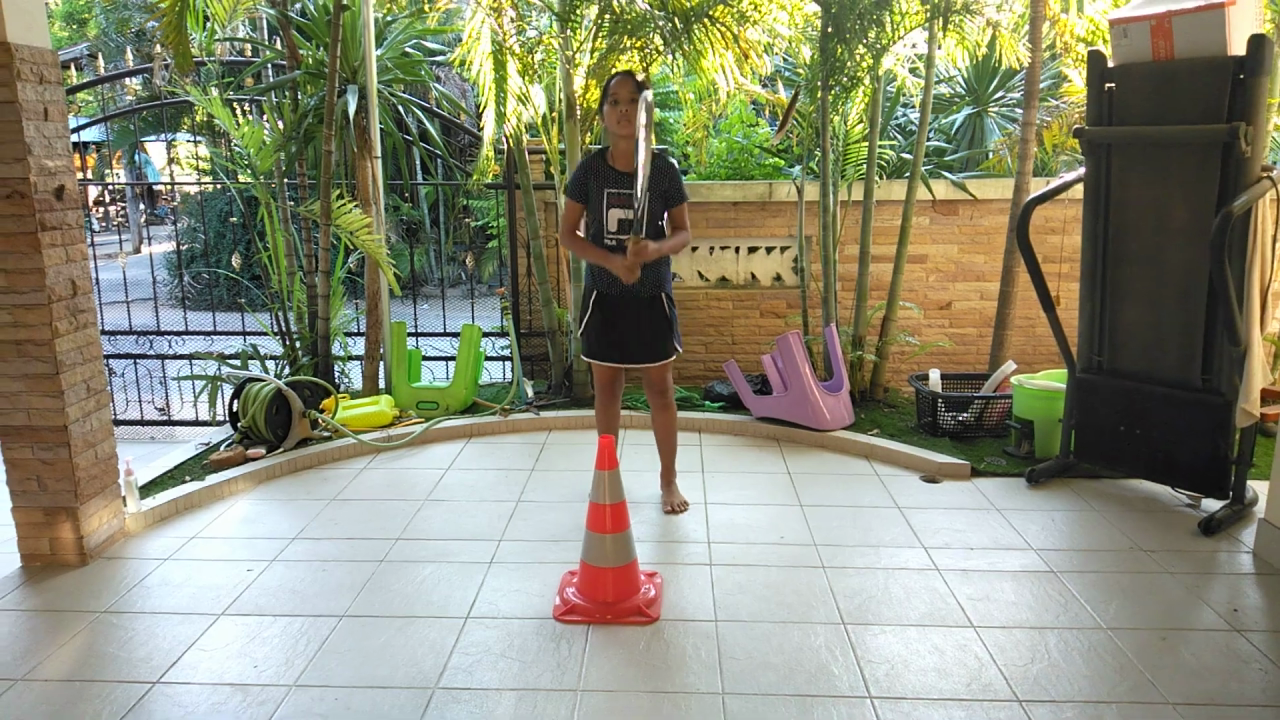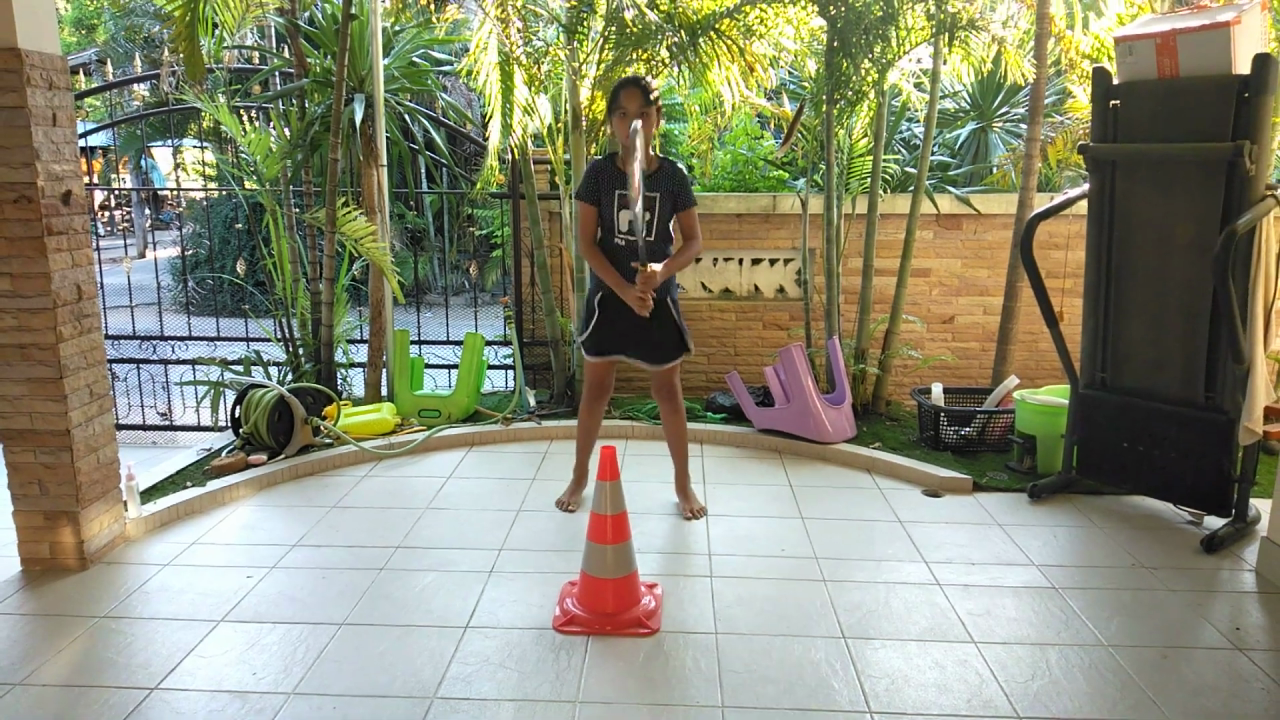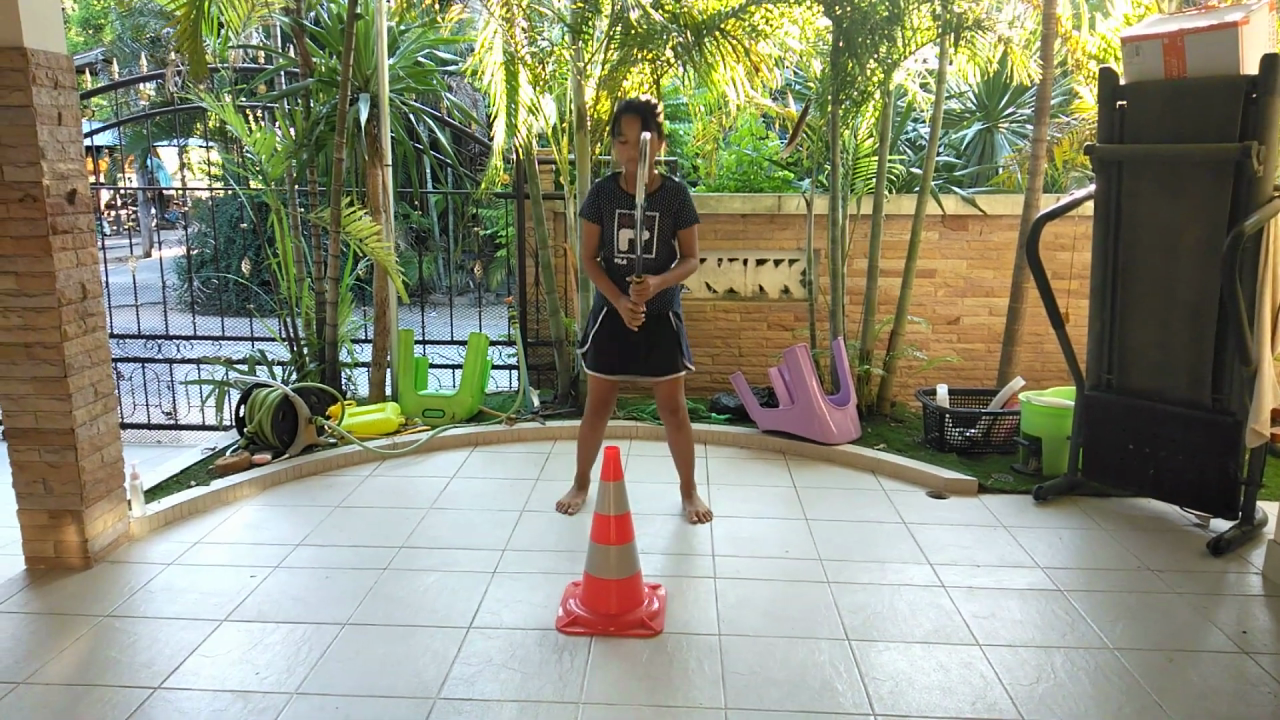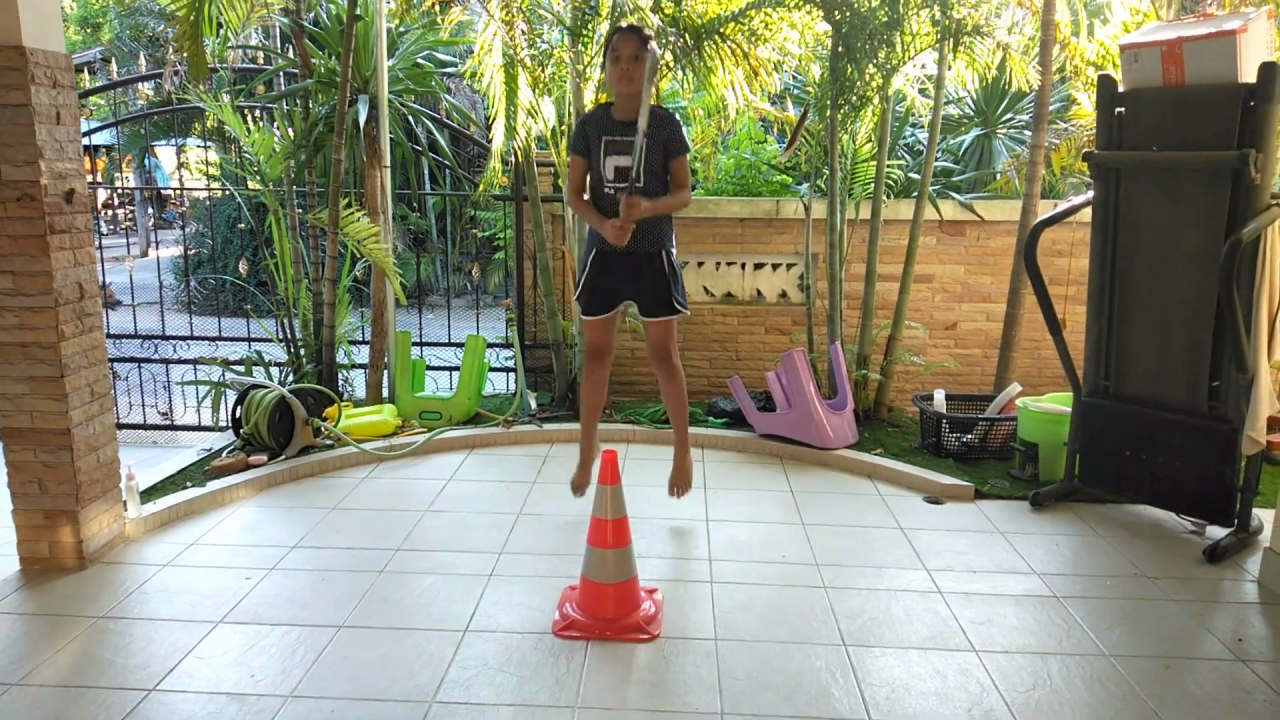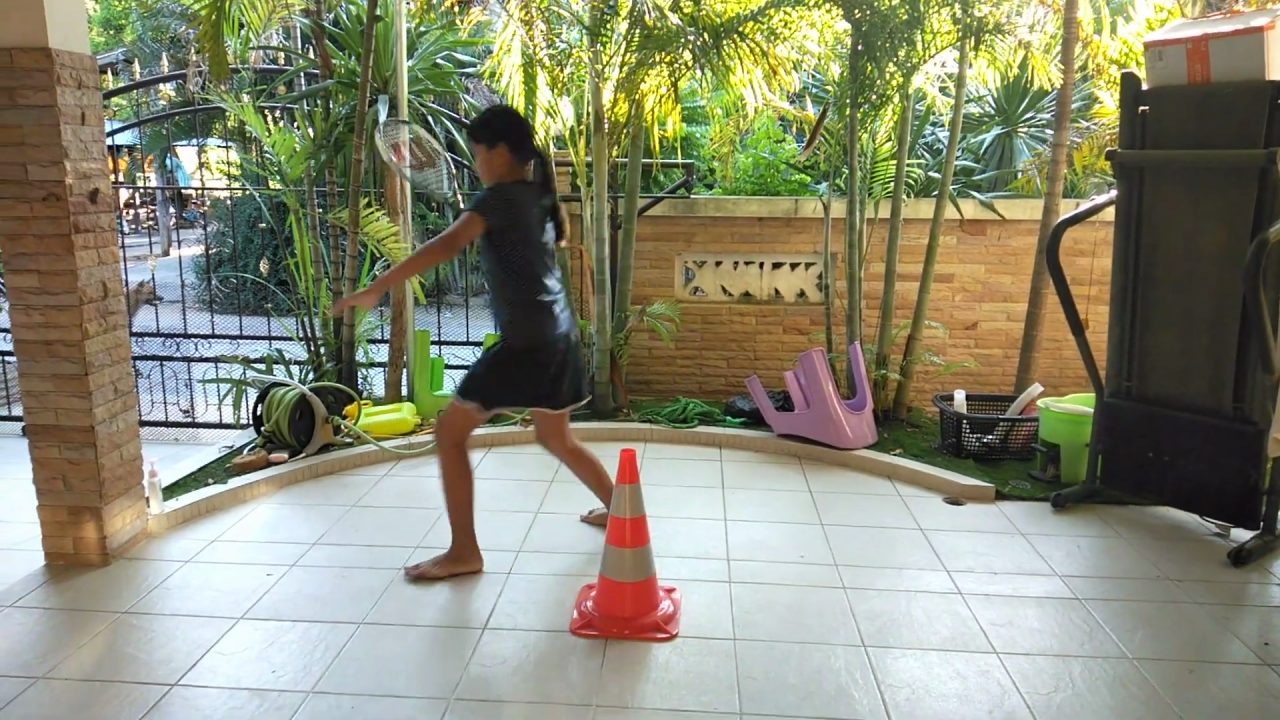
dt=1s
person 1, frame 1
left shoulder: (665, 169)
right shoulder: (589, 169)
left elbow: (683, 232)
right elbow: (567, 233)
left wrist: (655, 248)
right wrist: (610, 260)
left hip: (652, 295)
right hip: (604, 295)
left knee: (660, 390)
right knee: (607, 389)
left ankle: (669, 479)
person 1, frame 2
left shoulder: (673, 175)
right shoulder: (599, 173)
left elbow: (693, 241)
right elbow: (587, 242)
left wrist: (663, 270)
right wrist: (624, 289)
left hip: (659, 298)
right hip: (607, 296)
left knee: (667, 394)
right knee: (596, 389)
left ankle: (683, 481)
right ankle: (579, 475)
person 1, frame 3
left shoulder: (676, 194)
right shoulder: (602, 192)
left elbow: (691, 258)
right elbow: (588, 258)
left wrist: (658, 283)
right wrist: (619, 301)
left hip: (662, 315)
right hip: (610, 312)
left knee: (673, 409)
right knee: (598, 407)
left ankle: (689, 488)
right ankle: (581, 481)
person 1, frame 4
left shoulder: (666, 125)
right shoulder: (589, 125)
left elbow: (684, 192)
right elbow: (574, 193)
left wrist: (647, 208)
right wrist: (603, 225)
left hip: (653, 253)
right hip: (603, 252)
left knee: (663, 355)
right knee: (597, 351)
left ankle: (682, 448)
right ankle: (588, 447)
person 1, frame 5
left shoulder: (499, 198)
right shoulder: (537, 197)
left elbow: (445, 246)
left wrist: (377, 287)
left hip: (523, 345)
right hip: (554, 338)
left knee: (448, 432)
right knee: (556, 438)
left ankle: (464, 551)
